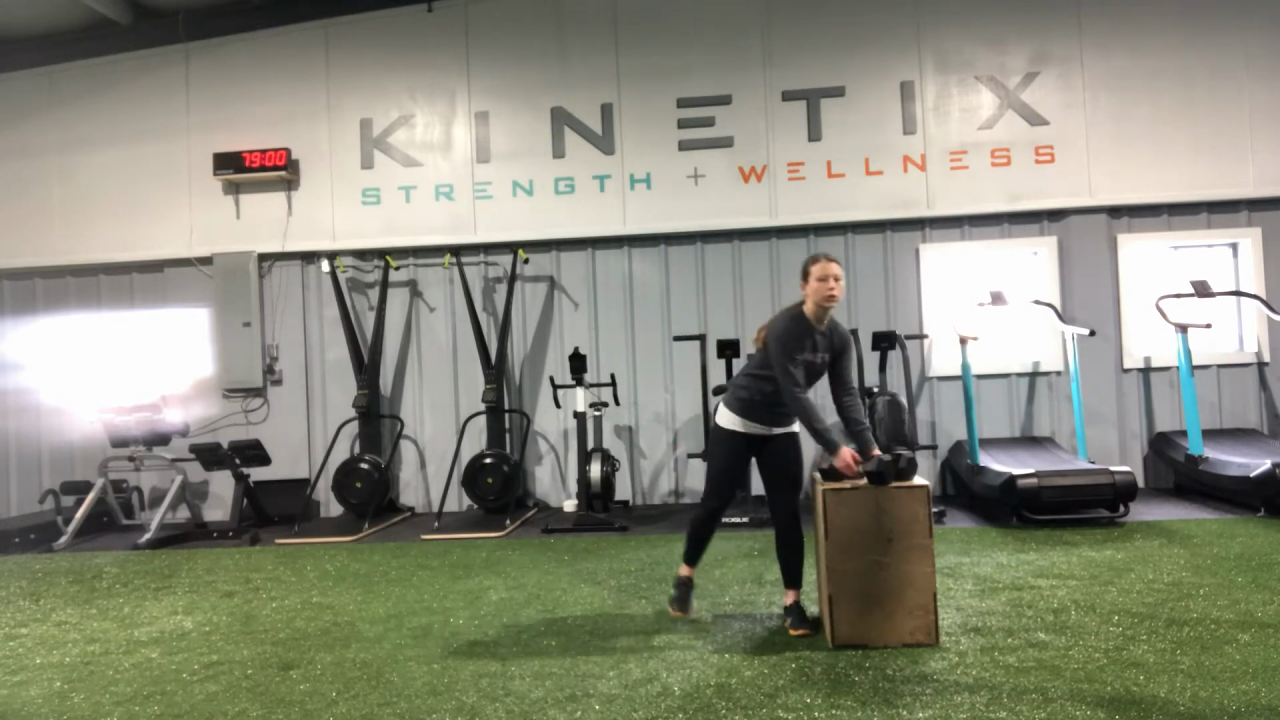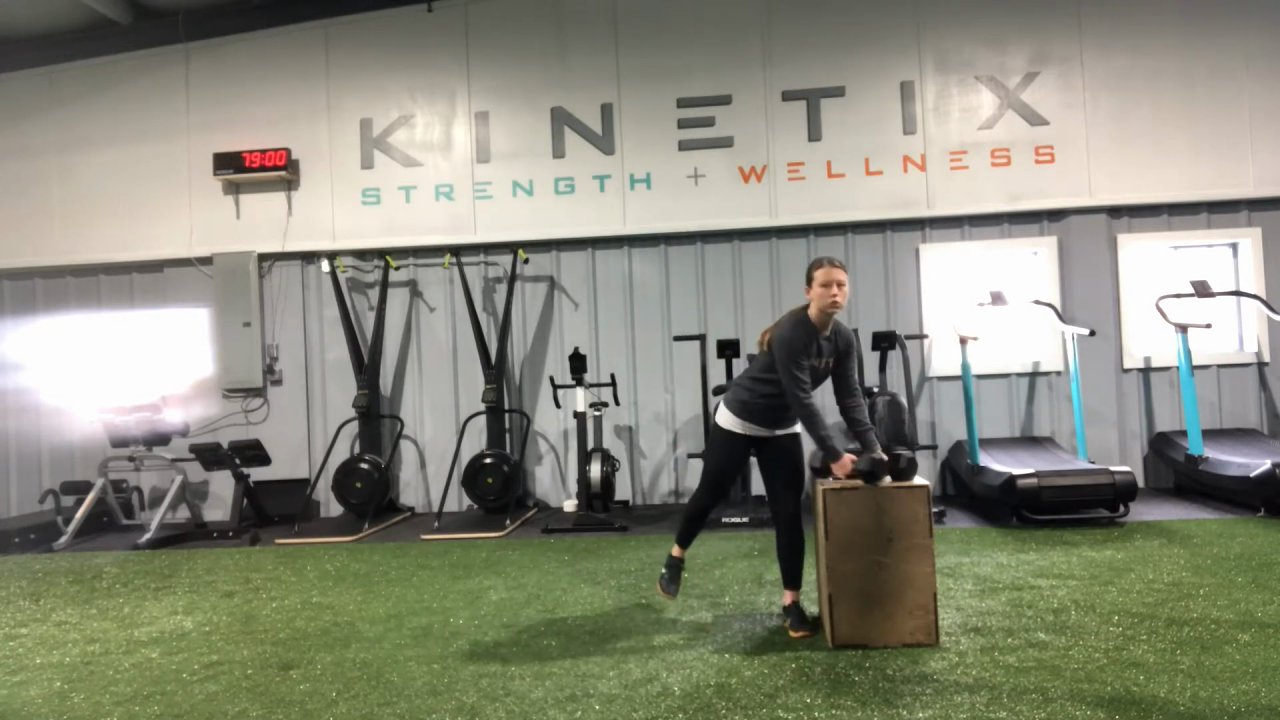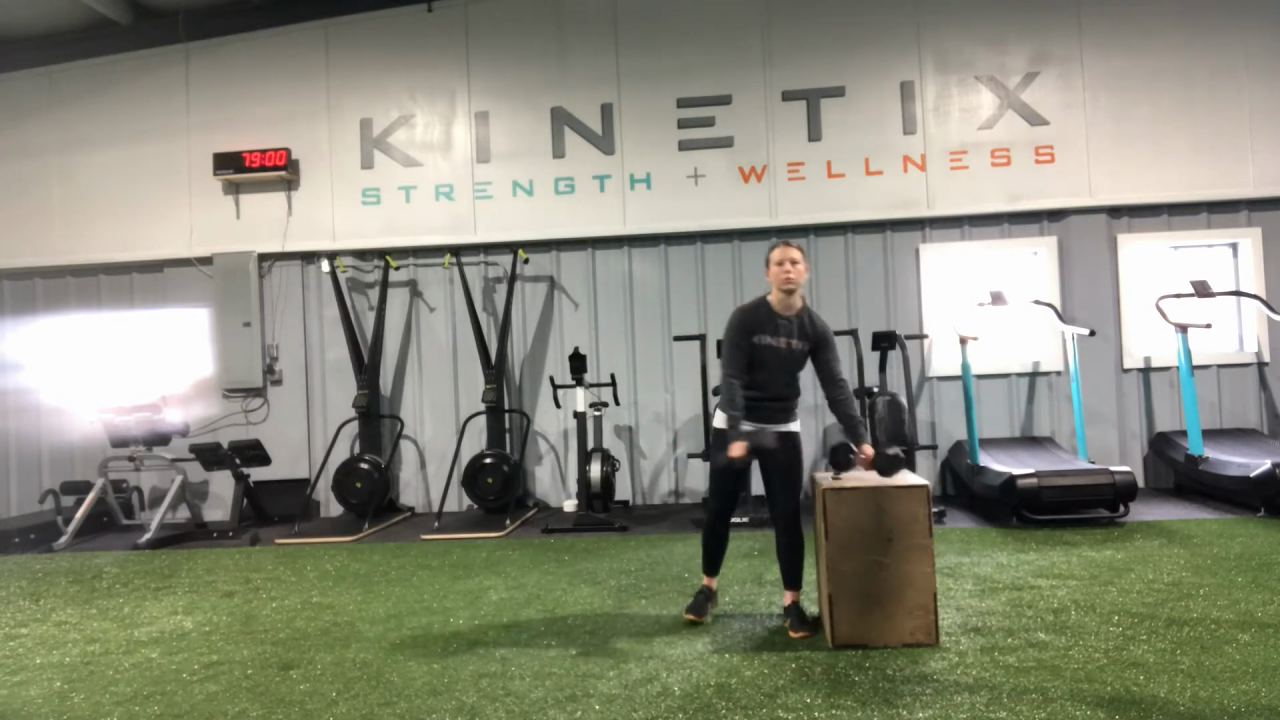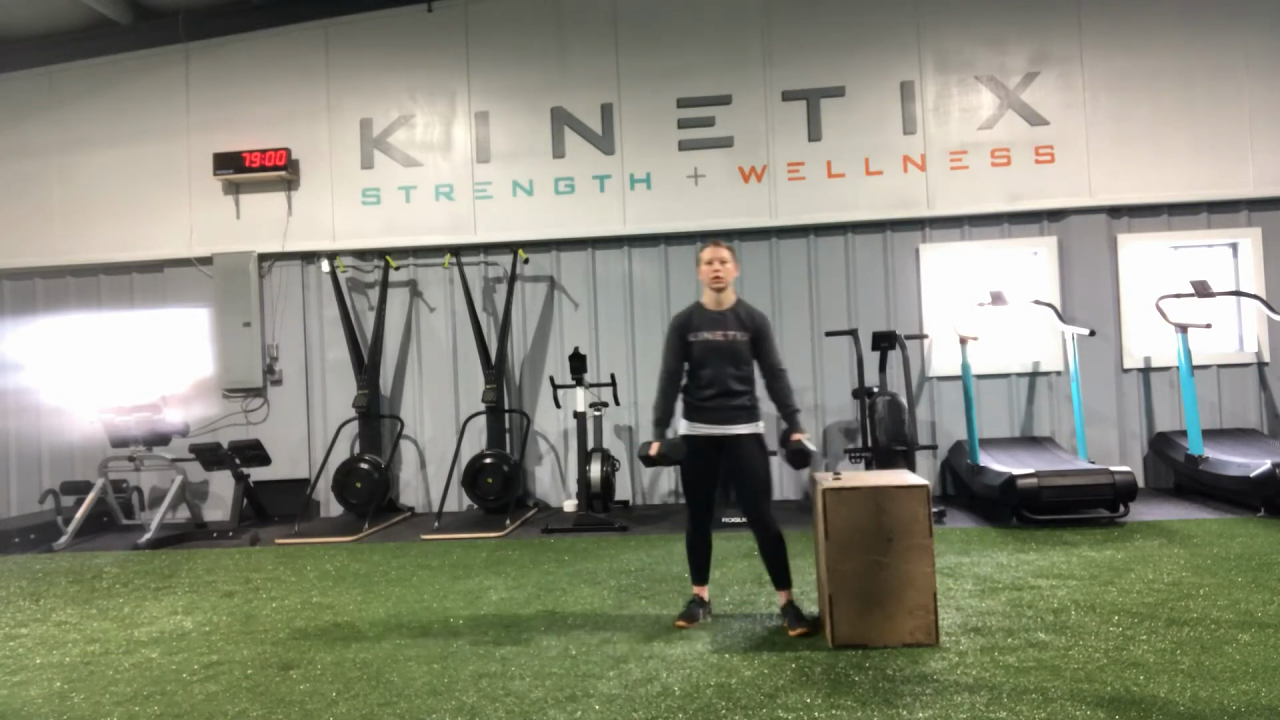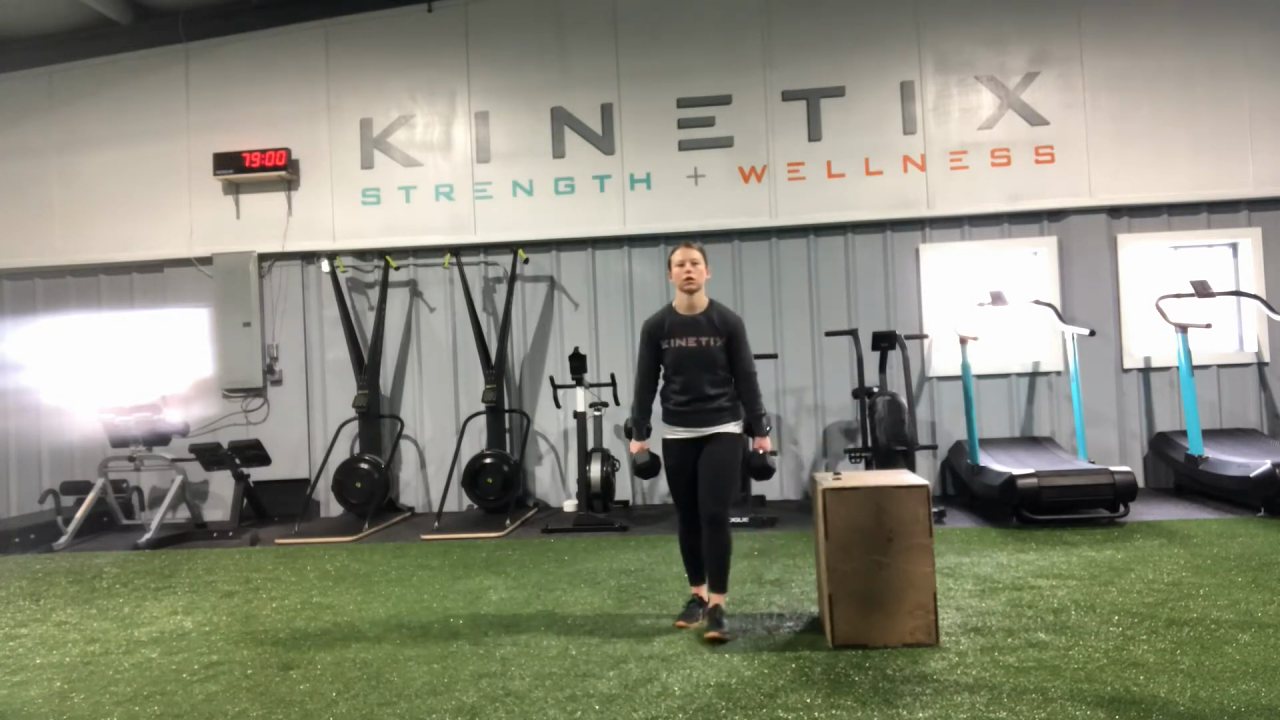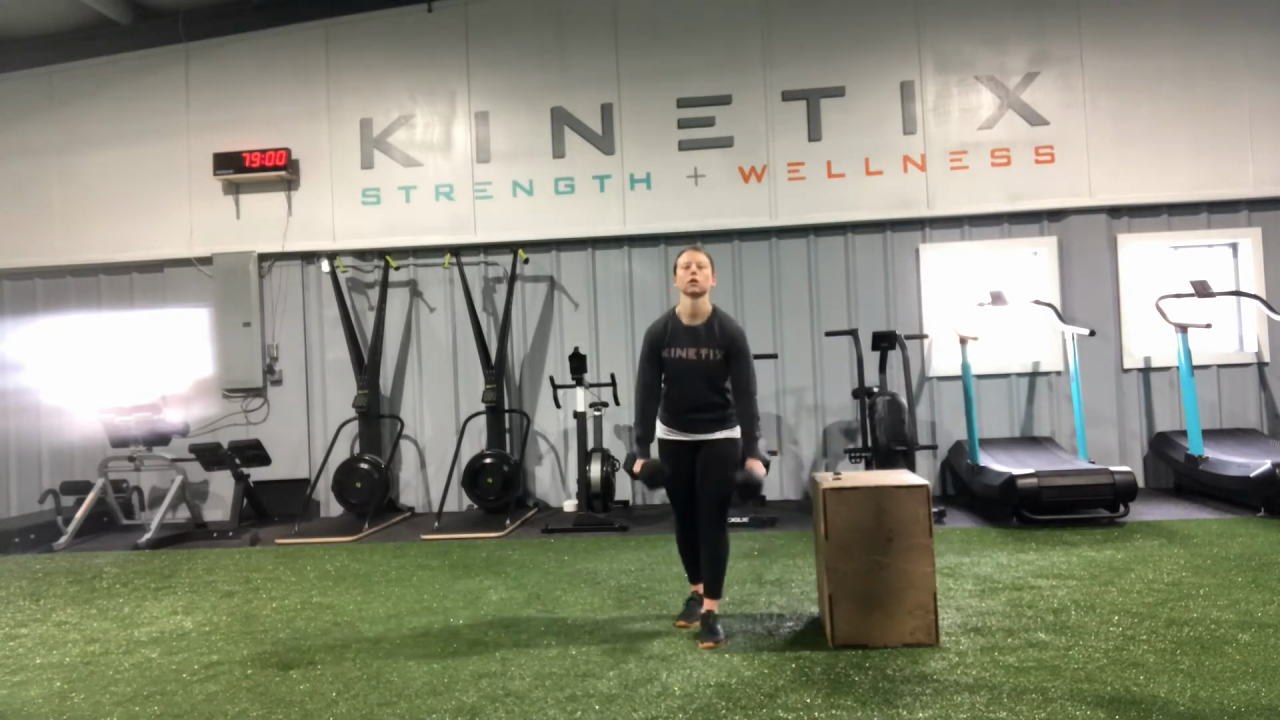
dt=0.4s
person 1, frame 1
left shoulder: (840, 336)
right shoulder: (787, 327)
left elbow: (846, 394)
right elbow: (794, 392)
left wrist: (869, 446)
right wrist: (834, 448)
left hip: (781, 428)
right hip: (738, 420)
left knee: (787, 513)
right knee: (716, 501)
left ankle: (793, 602)
right ankle: (685, 575)
person 1, frame 2
left shoulder: (843, 339)
right shoulder: (789, 333)
left elbow: (849, 395)
right elbow: (799, 397)
left wrist: (871, 446)
right wrist: (833, 454)
left hip: (783, 430)
right hip: (739, 420)
left knee: (788, 514)
right knee: (709, 494)
left ankle: (791, 602)
right ankle: (676, 555)
person 1, frame 3
left shoulder: (815, 327)
right shoulder: (745, 318)
left elbow: (834, 384)
right elbow: (731, 378)
left wrist: (859, 438)
right wrist: (734, 435)
left hip: (782, 427)
right hip: (736, 425)
left knee: (787, 514)
right knee: (720, 507)
left ankle: (792, 603)
right ankle: (708, 587)
person 1, frame 4
left shoulder: (753, 319)
right shoulder: (684, 322)
left elbow: (774, 375)
right elbow: (670, 379)
left wrist: (794, 425)
right wrist: (659, 432)
left hip: (744, 429)
right hip: (696, 430)
left knee: (759, 515)
right knee: (698, 516)
left ankle: (787, 601)
right ankle: (700, 595)
person 1, frame 5
left shoulder: (728, 321)
right shoulder: (656, 325)
left elbow: (746, 378)
right elbow: (646, 382)
left wrist: (759, 429)
right wrist: (639, 433)
left hip: (723, 429)
right hip: (677, 433)
left knee: (714, 515)
right knee: (687, 518)
left ankle: (716, 606)
right ankle: (697, 594)
person 1, frame 6
left shoulder: (729, 331)
right shoulder: (659, 331)
left elbow: (745, 391)
right elbow: (647, 390)
left wrist: (752, 450)
right wrist: (641, 449)
left hip: (720, 436)
right hip: (674, 436)
left knee: (713, 521)
right knee: (686, 522)
left ankle: (711, 611)
right ankle: (697, 591)
